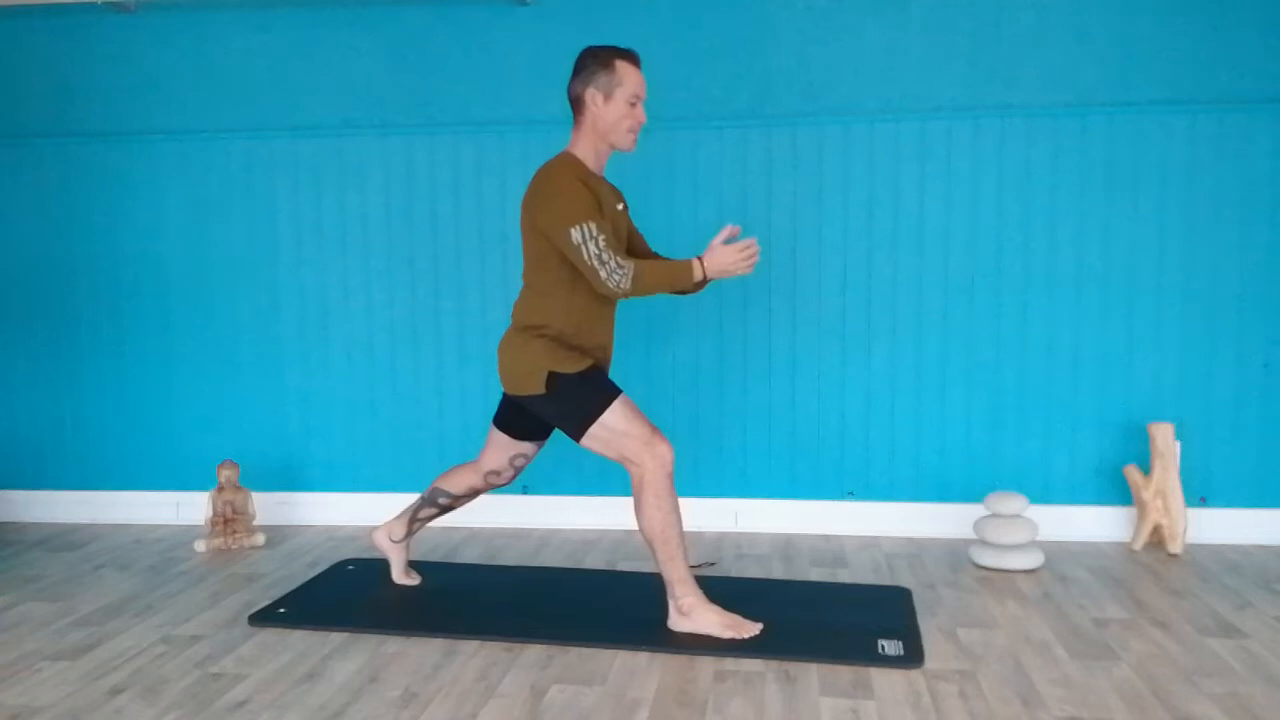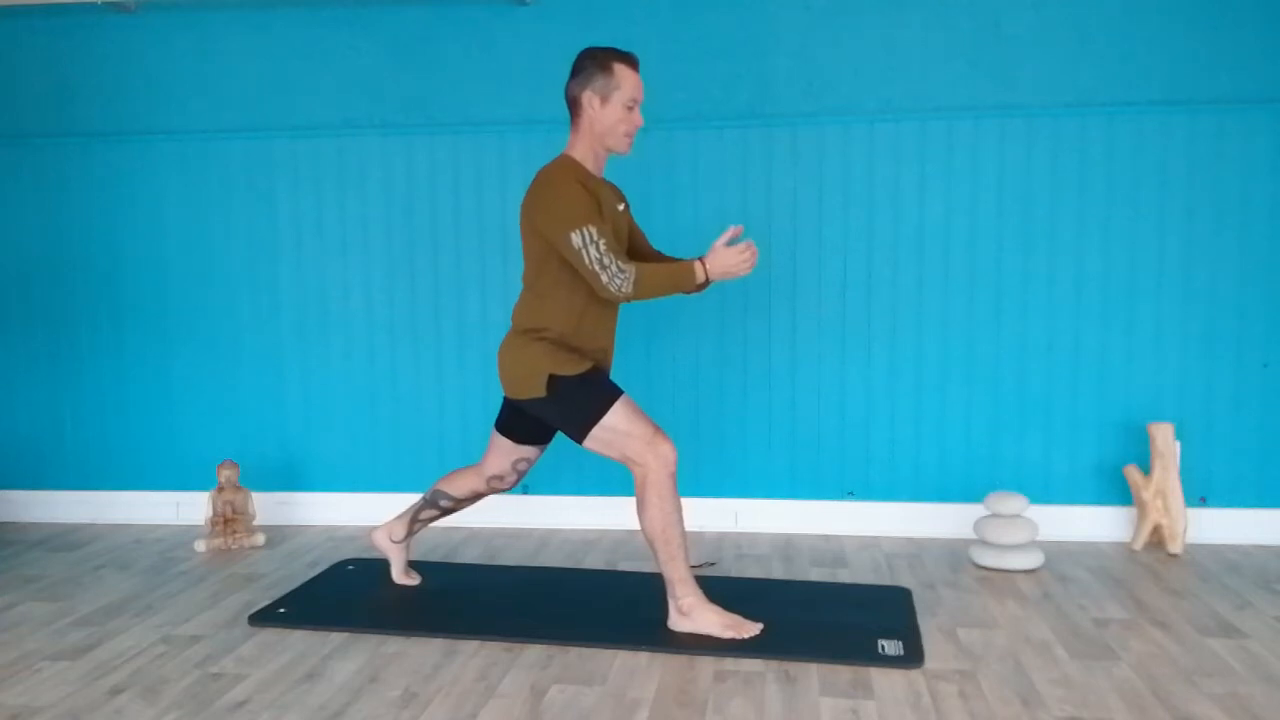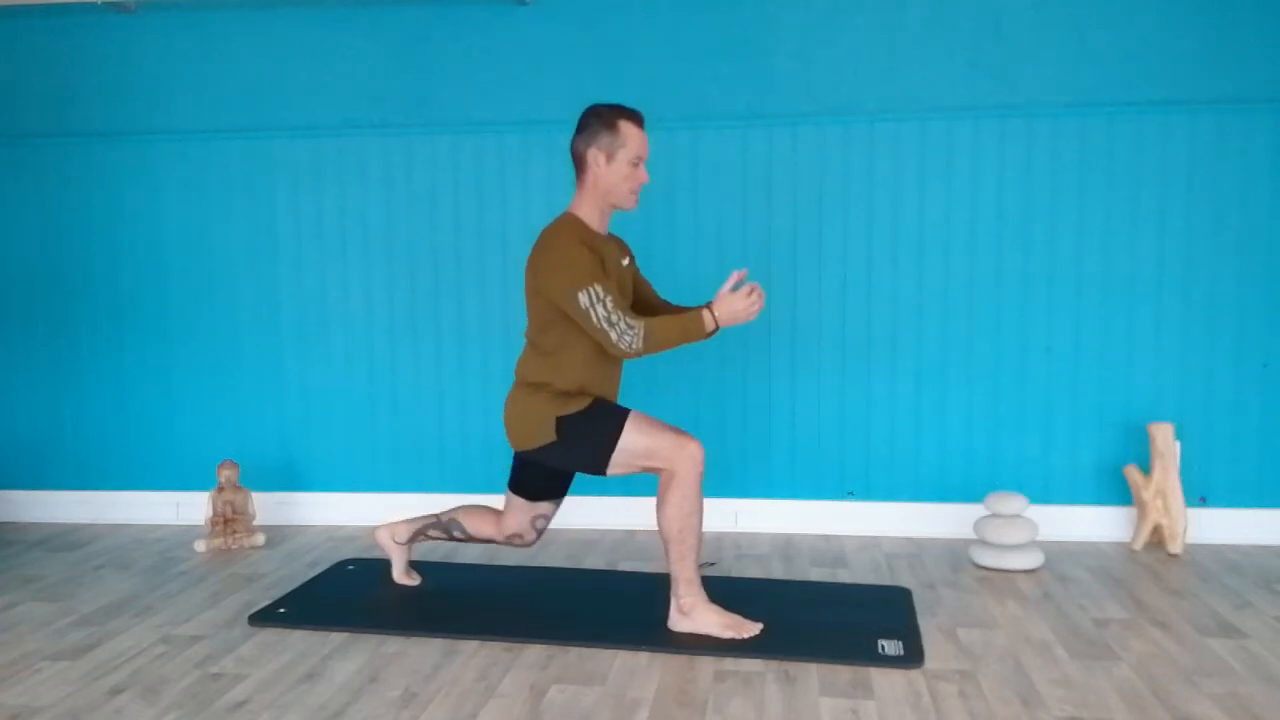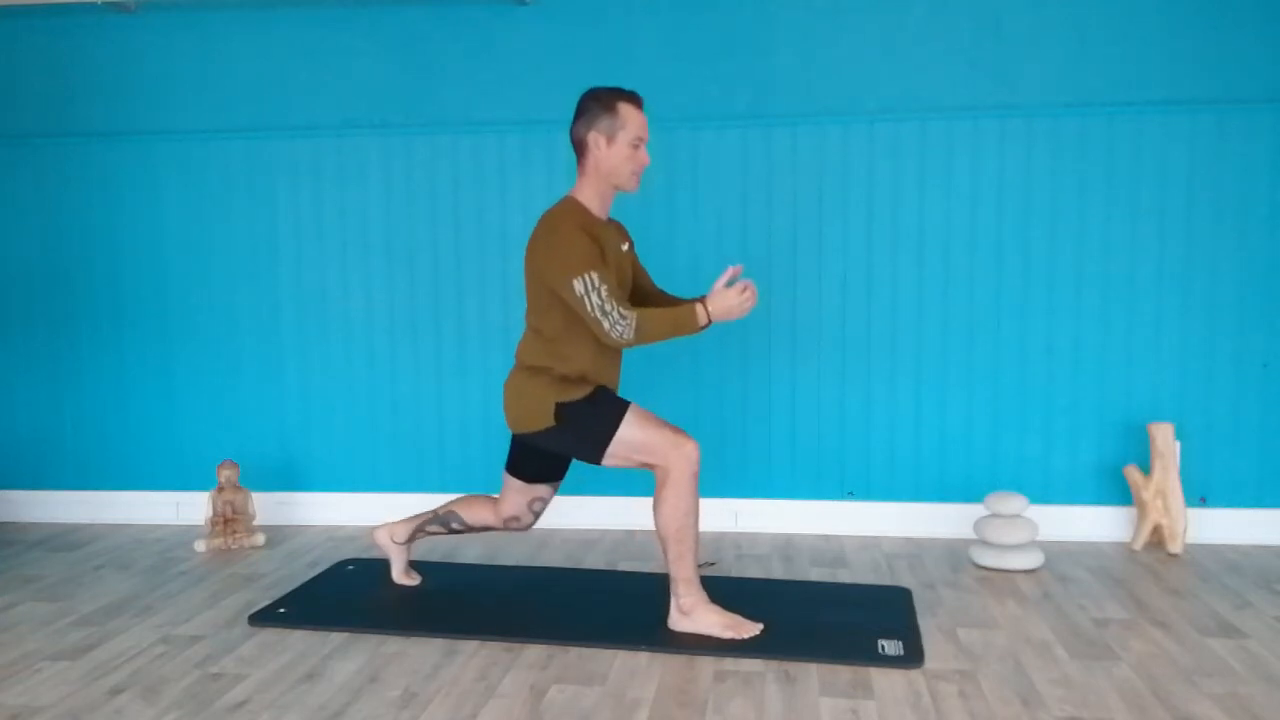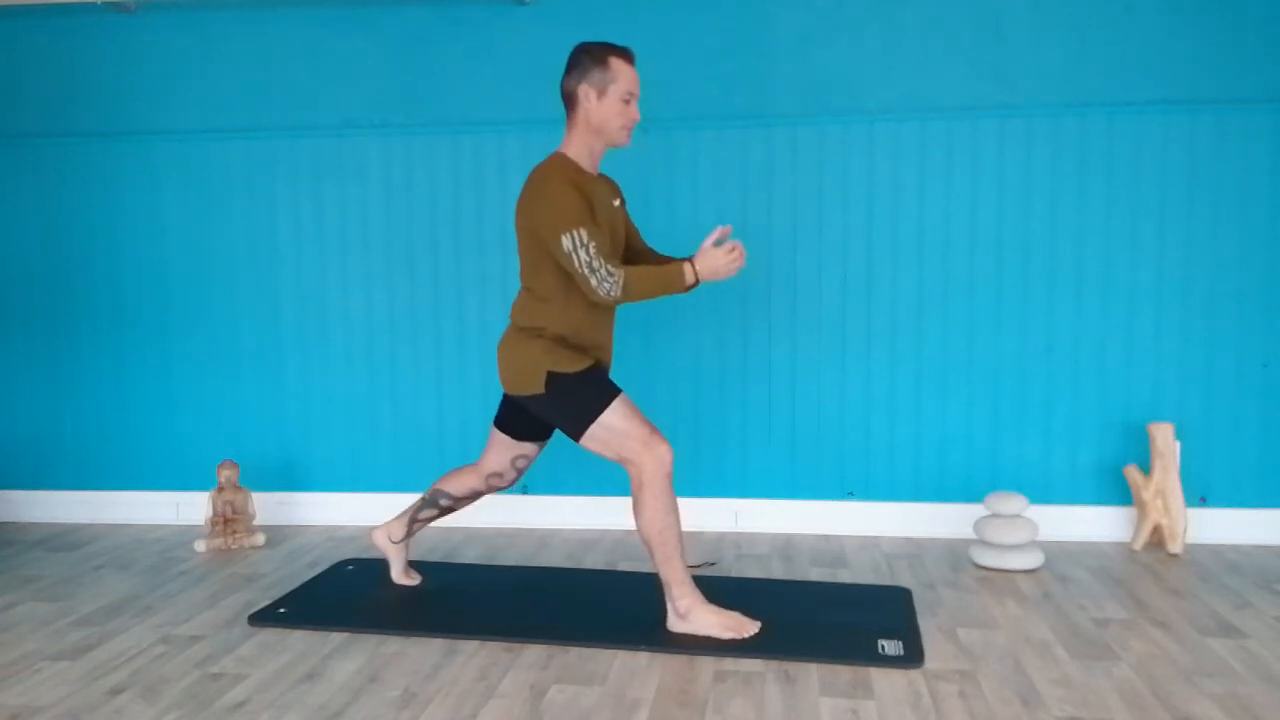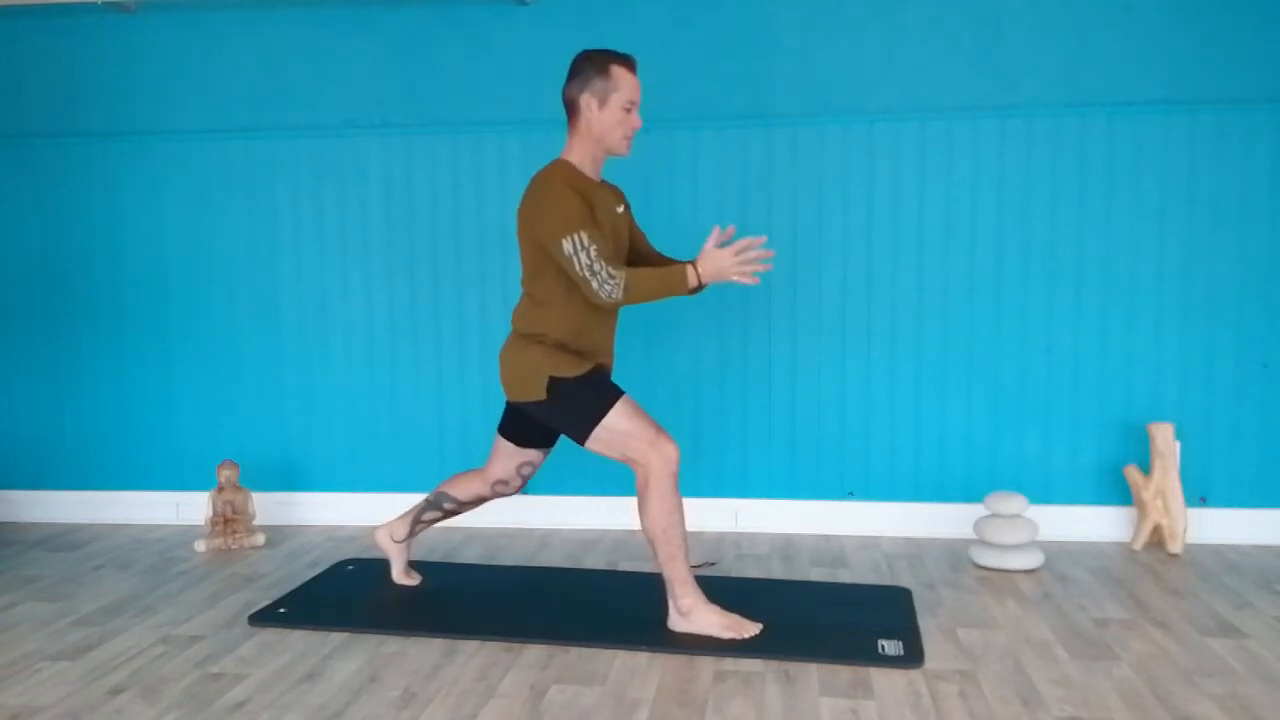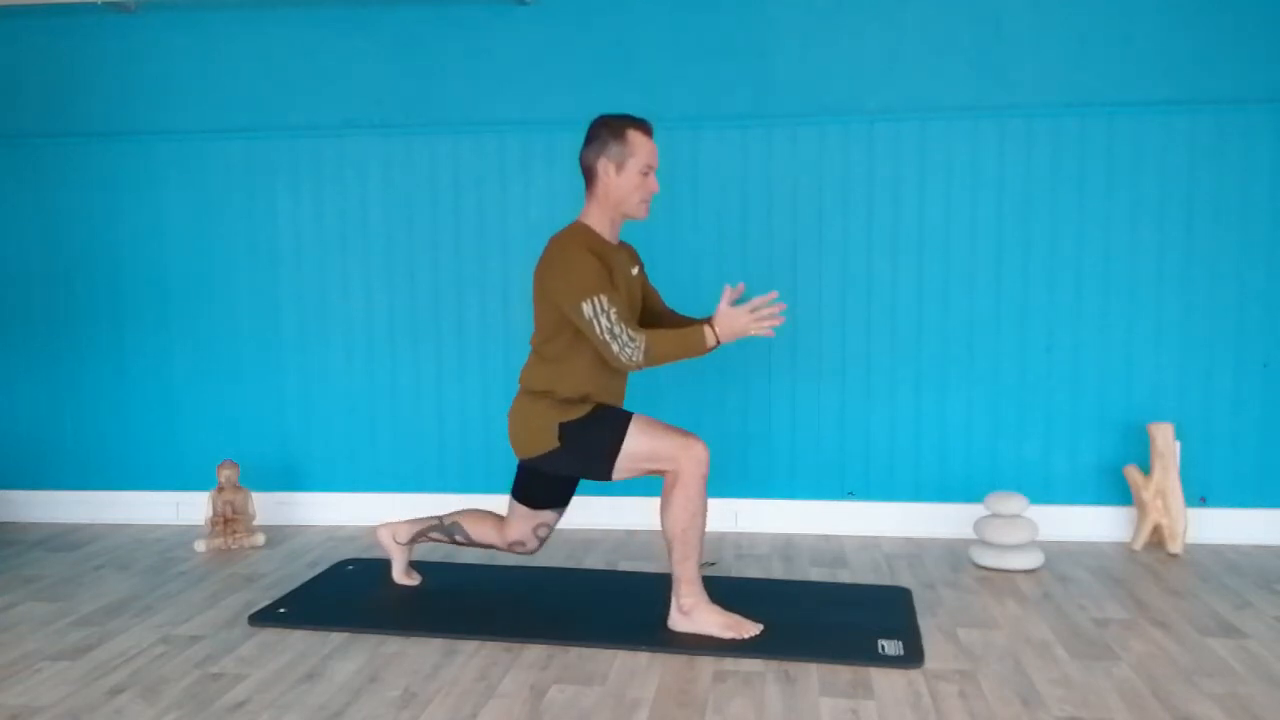
dt=0.7s
person 1, frame 1
left shoulder: (604, 193)
right shoulder: (560, 185)
left elbow: (643, 264)
right elbow: (613, 278)
left wrist: (704, 269)
right wrist: (702, 268)
left hip: (552, 360)
right hip: (547, 360)
left knee: (492, 469)
right knee: (653, 454)
left ankle: (396, 532)
right ankle: (687, 606)
person 1, frame 2
left shoulder: (606, 195)
right shoulder: (559, 188)
left elbow: (647, 262)
right elbow: (615, 280)
left wrist: (708, 266)
right wrist: (705, 269)
left hip: (553, 362)
right hip: (547, 362)
left knee: (495, 476)
right knee: (656, 454)
left ankle: (396, 532)
right ankle: (687, 605)
person 1, frame 3
left shoulder: (612, 250)
right shoulder: (563, 248)
left elbow: (656, 314)
right elbow: (625, 338)
left wrist: (713, 311)
right wrist: (713, 318)
left hip: (559, 413)
right hip: (551, 413)
left knee: (513, 531)
right knee: (684, 455)
left ankle: (400, 535)
right ankle: (688, 605)
person 1, frame 4
left shoulder: (613, 234)
right shoulder: (563, 233)
left elbow: (651, 303)
right elbow: (617, 327)
left wrist: (707, 303)
right wrist: (706, 312)
left hip: (556, 397)
right hip: (551, 398)
left knee: (510, 515)
right knee: (679, 453)
left ankle: (399, 535)
right ankle: (688, 605)
person 1, frame 5
left shoulder: (603, 189)
right shoulder: (554, 188)
left elbow: (638, 259)
right elbow: (605, 283)
left wrist: (696, 263)
right wrist: (695, 272)
left hip: (553, 359)
right hip: (547, 360)
left knee: (495, 473)
right knee: (652, 454)
left ankle: (395, 533)
right ankle: (685, 607)
person 1, frame 6
left shoulder: (607, 197)
right shoulder: (554, 193)
left elbow: (645, 263)
right elbow: (606, 285)
left wrist: (707, 267)
right wrist: (699, 273)
left hip: (555, 364)
right hip: (547, 366)
left knee: (500, 479)
right knee: (658, 453)
left ankle: (398, 532)
right ankle: (686, 606)
person 1, frame 7
left shoulder: (623, 257)
right shoulder: (572, 256)
left elbow: (661, 323)
right elbow: (625, 350)
left wrist: (713, 324)
right wrist: (714, 334)
left hip: (564, 420)
right hip: (554, 421)
left knee: (518, 538)
right knee: (688, 455)
left ankle: (401, 534)
right ankle: (689, 605)
